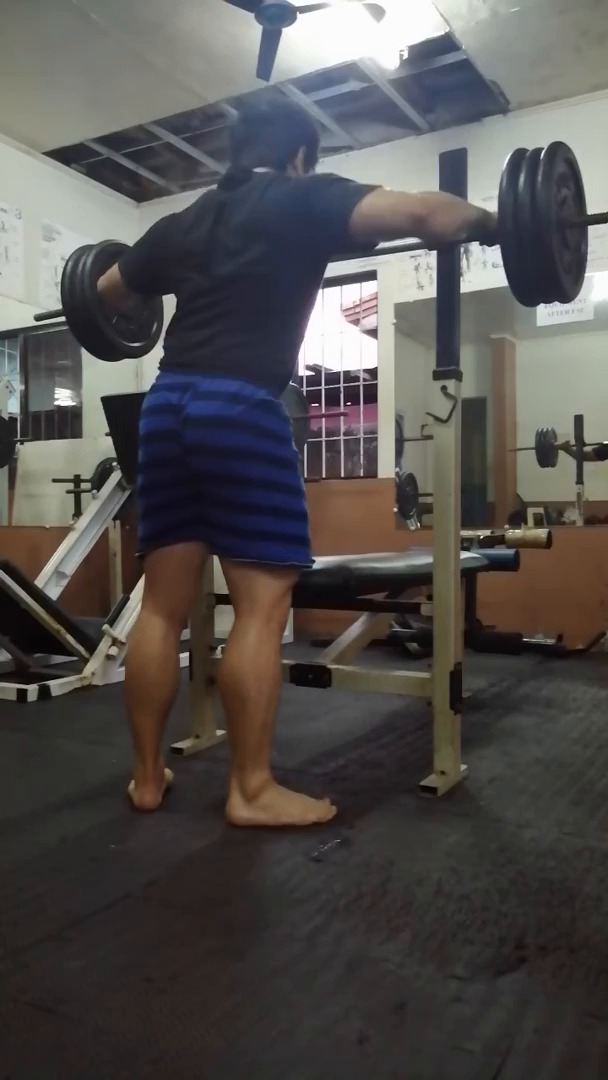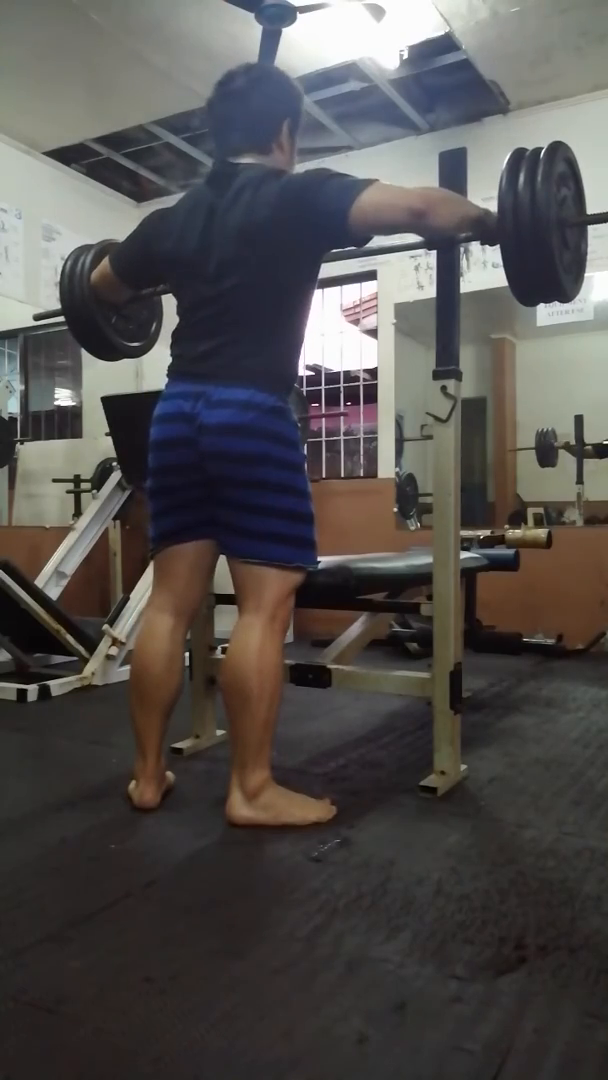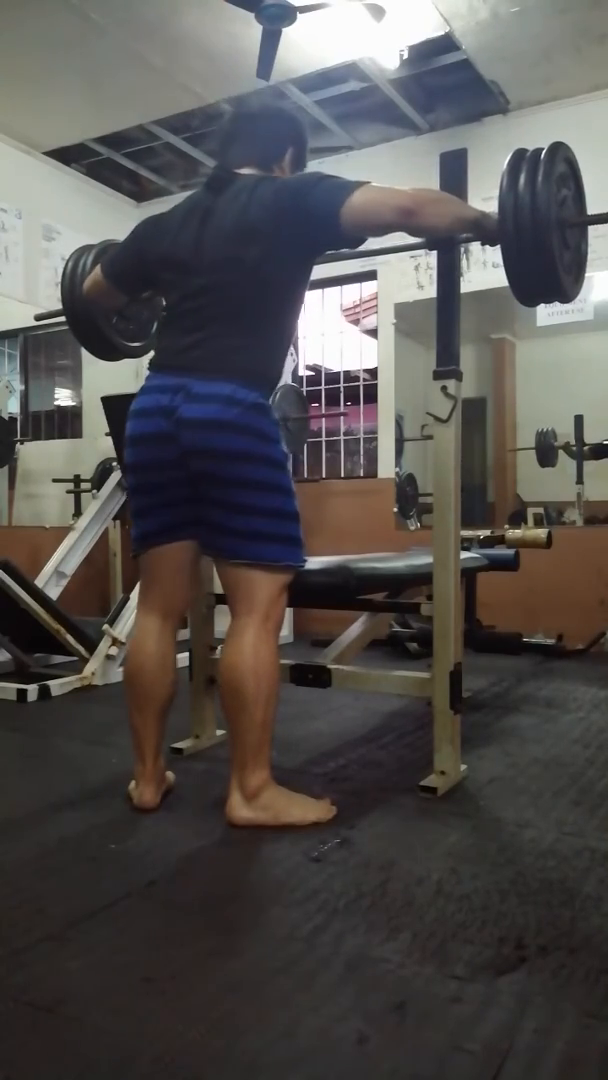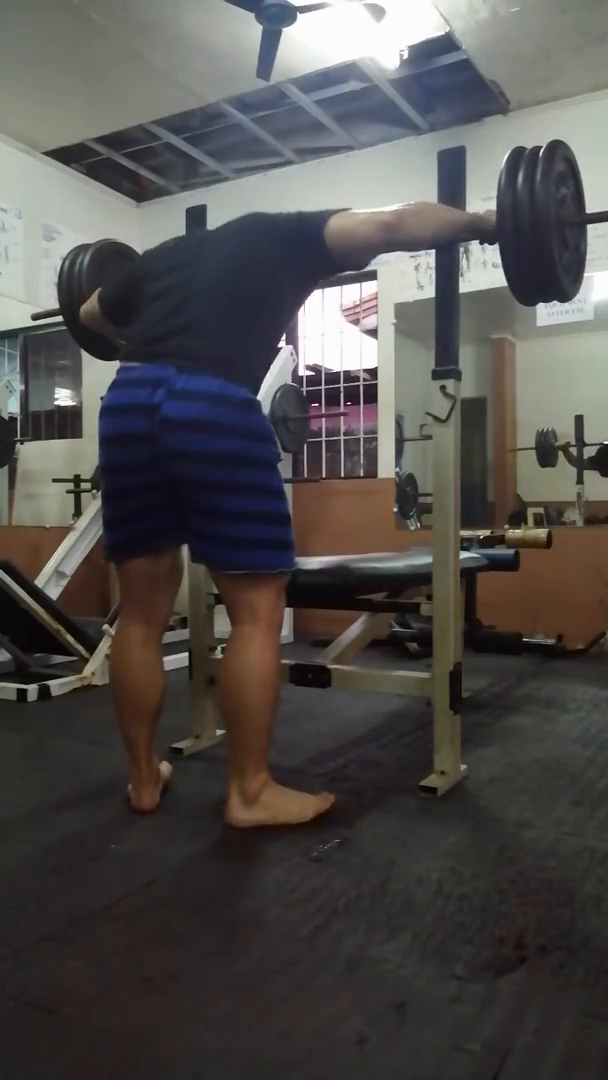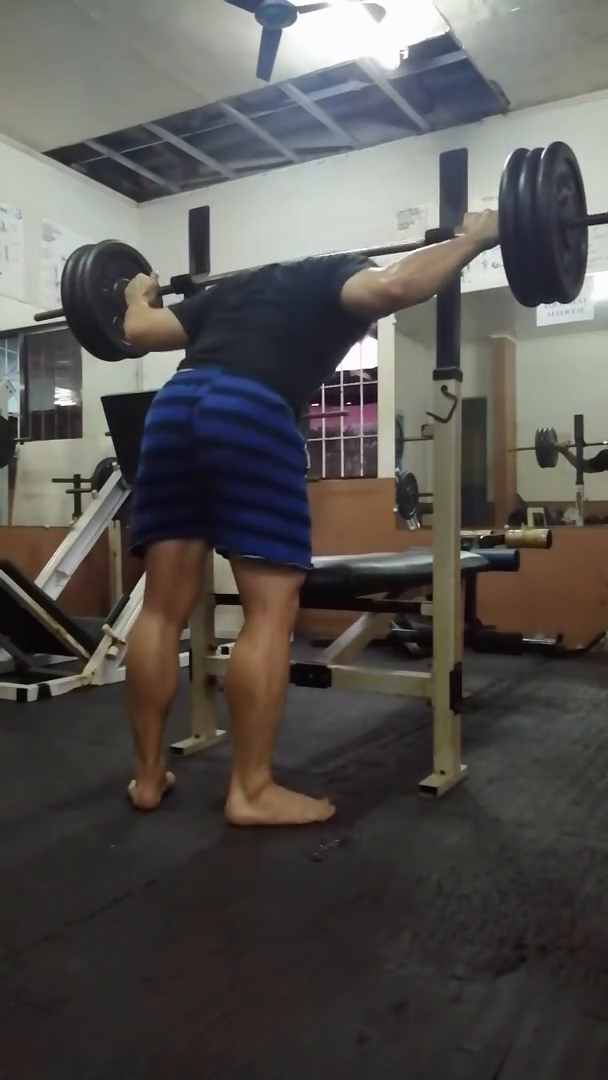
dt=1s
person 1, frame 1
left shoulder: (188, 219)
right shoulder: (304, 201)
left elbow: (110, 289)
right elbow: (416, 212)
right wrist: (485, 223)
left hip: (167, 404)
right hip: (241, 409)
left knee: (163, 605)
right knee: (261, 604)
left ankle: (147, 776)
right ankle: (252, 790)
person 1, frame 2
left shoulder: (177, 217)
right shoulder: (297, 197)
left elbow: (103, 283)
right elbow: (415, 207)
right wrist: (486, 221)
left hip: (177, 411)
right hip: (250, 414)
left knee: (171, 602)
right knee: (266, 605)
left ankle: (148, 774)
right ankle: (252, 790)
person 1, frame 3
left shoulder: (172, 222)
right shoulder: (292, 200)
left elbow: (98, 290)
right elbow: (407, 206)
right wrist: (484, 221)
left hip: (153, 407)
right hip: (230, 411)
left knee: (159, 607)
right knee: (258, 606)
left ankle: (147, 775)
right ankle: (253, 791)
person 1, frame 4
left shoulder: (171, 254)
right shoulder: (287, 238)
left elbow: (91, 314)
right elbow: (389, 223)
right wrist: (477, 224)
left hip: (126, 402)
right hip: (212, 407)
left knee: (142, 615)
right knee: (258, 610)
left ankle: (143, 778)
right ankle: (251, 793)
person 1, frame 5
left shoulder: (243, 284)
right shoulder: (340, 272)
left elbow: (140, 330)
right elbow: (391, 286)
left wrist: (138, 296)
right wrist: (473, 239)
left hip: (173, 406)
right hip: (250, 414)
left knee: (163, 609)
right knee: (270, 611)
left ankle: (148, 774)
right ankle: (252, 791)
